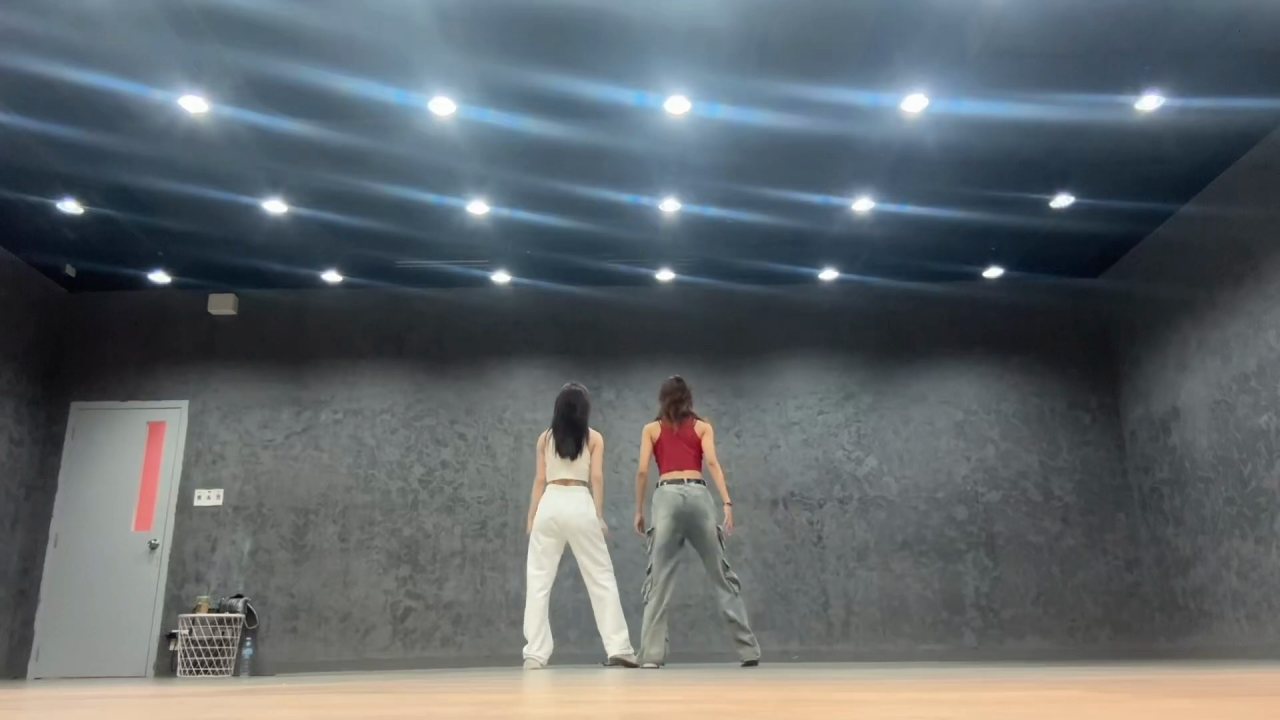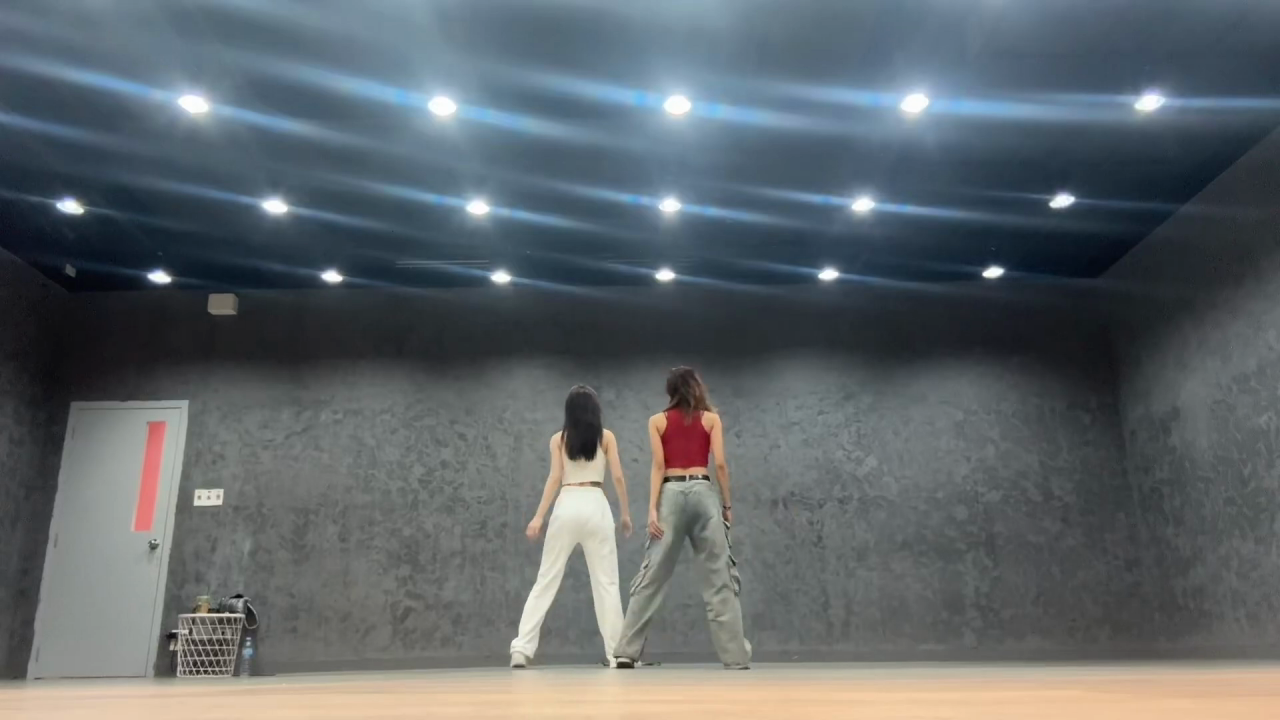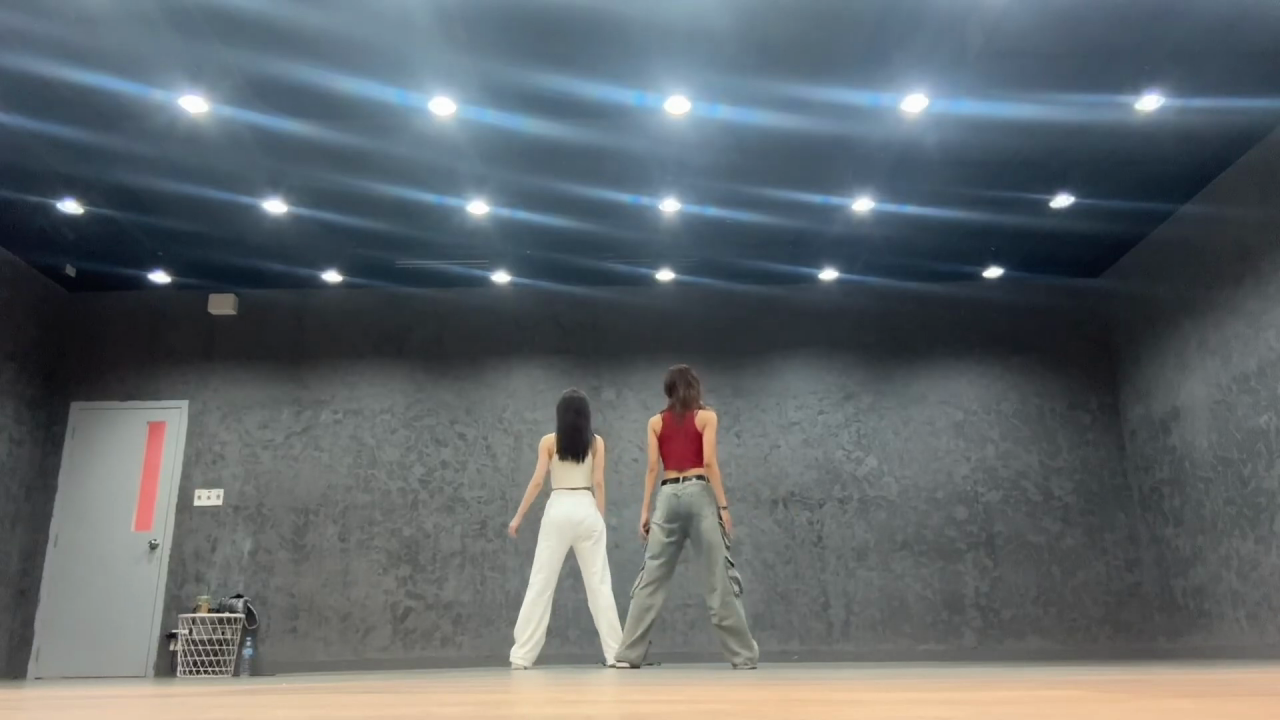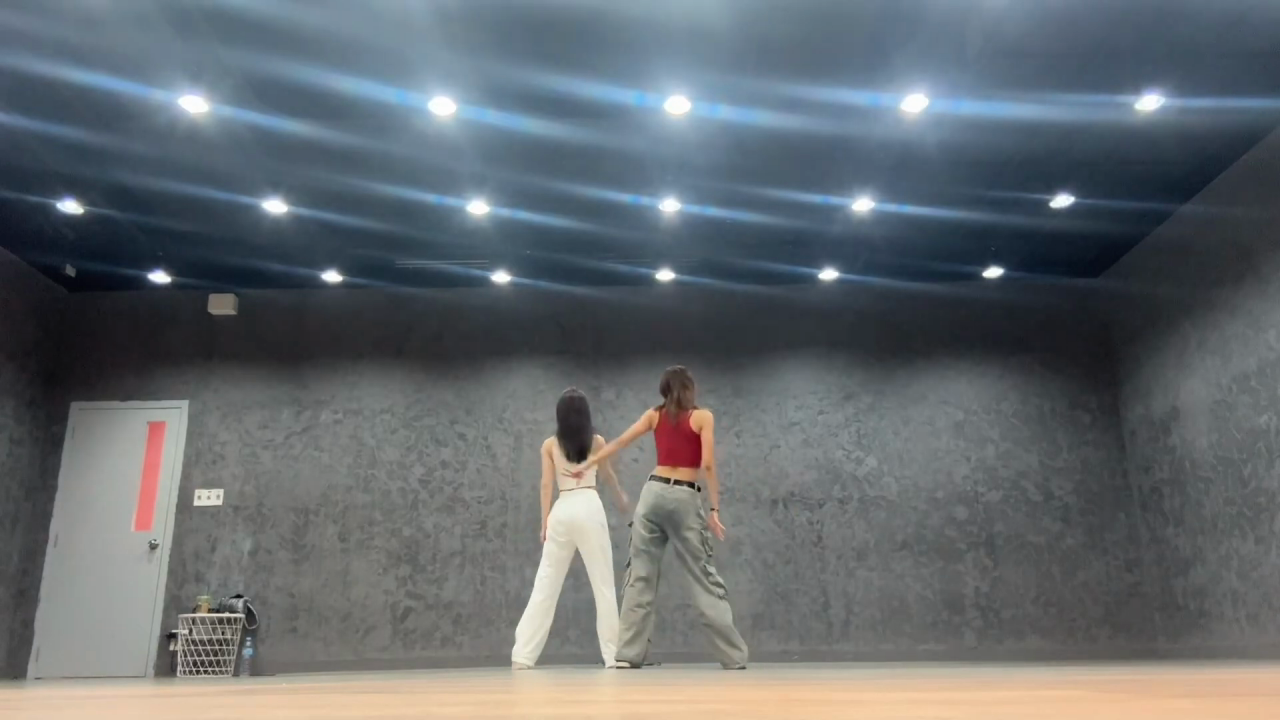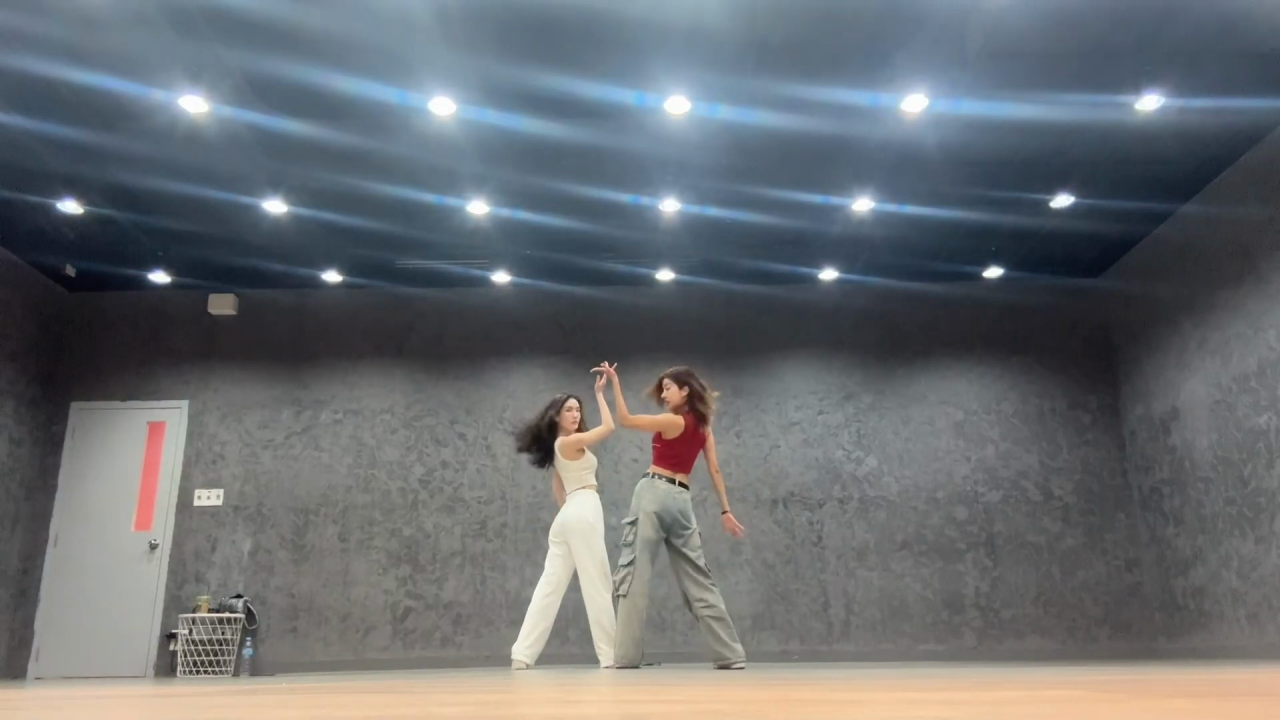
dt=0.5s
person 1, frame 1
left shoulder: (651, 429)
right shoulder: (702, 426)
left elbow: (643, 471)
right elbow: (712, 462)
left wrist: (639, 511)
right wrist: (727, 503)
left hip: (666, 497)
right hip: (697, 495)
left knee: (659, 578)
right knee: (721, 575)
left ankle: (652, 655)
right ankle: (748, 650)
person 1, frame 2
left shoulder: (658, 421)
right shoulder: (711, 418)
left elbow: (658, 467)
right elbow: (720, 464)
left wrist: (653, 509)
right wrist: (727, 506)
left hip: (673, 494)
right hip: (705, 493)
left knee: (652, 576)
right knee: (720, 577)
left ankle: (626, 652)
right ankle: (735, 655)
person 1, frame 3
left shoulder: (656, 422)
right shoulder: (707, 417)
left elbow: (653, 468)
right elbow: (710, 463)
left wrist: (645, 510)
right wrist: (723, 506)
left hip: (668, 497)
right hip: (699, 494)
left knee: (651, 577)
right knee: (719, 578)
left ankle: (628, 654)
right ankle: (743, 655)
person 1, frame 4
left shoulder: (655, 415)
right shoulder: (703, 417)
left elbow: (619, 443)
right elbow: (709, 465)
left wrist: (587, 465)
right wrist: (714, 510)
left hip: (654, 494)
right hip: (686, 498)
left knee: (641, 576)
right knee: (704, 578)
left ankle: (628, 654)
right ankle: (734, 654)
person 1, frame 5
left shoulder: (673, 421)
right shoulder: (702, 424)
left elbow: (625, 420)
right elbow: (715, 469)
left wrist: (614, 381)
right wrist: (725, 511)
left hip: (653, 493)
right hip: (680, 500)
left knee: (634, 573)
right knee: (698, 578)
left ankle: (626, 655)
right ankle: (730, 654)
person 2, frame 1
left shoulder: (545, 438)
right shoulder: (594, 438)
left elbow: (540, 480)
right elbow: (596, 478)
left wrist: (531, 517)
right wrist: (599, 516)
left hip: (550, 504)
right hip: (579, 504)
left knee: (539, 582)
right knee: (601, 578)
left ankle: (535, 654)
right ankle: (618, 647)
person 2, frame 2
left shoulder: (559, 438)
right shoulder: (606, 437)
left elbow: (555, 478)
right elbow: (618, 477)
left wrist: (539, 516)
right wrist: (625, 513)
left hip: (568, 505)
right hip: (596, 506)
left knee: (547, 580)
right knee: (606, 583)
left ankle: (522, 649)
person 2, frame 3
left shoulder: (549, 441)
right shoulder: (596, 442)
left elbow: (538, 481)
right elbow: (598, 482)
left wrist: (518, 517)
right wrist: (601, 516)
left hip: (558, 510)
right hip: (587, 510)
left knee: (541, 583)
right knee: (599, 584)
left ankle: (522, 655)
right ankle: (616, 653)
person 2, frame 4
left shoulder: (550, 444)
right shoulder: (595, 441)
left elbow: (546, 484)
right elbow: (608, 474)
left wrist: (545, 521)
right wrist: (621, 496)
left hip: (562, 511)
right hip: (589, 509)
left knee: (546, 585)
right knee: (604, 583)
left ankle: (523, 655)
right ankle: (614, 653)
person 2, frame 5
left shoulder: (555, 447)
right shoulder: (570, 442)
right elbow: (609, 427)
right wrist: (599, 394)
left hip: (567, 516)
right hip: (584, 512)
left knee: (550, 586)
right knee: (597, 584)
left ankle: (523, 653)
right ankle: (609, 654)
